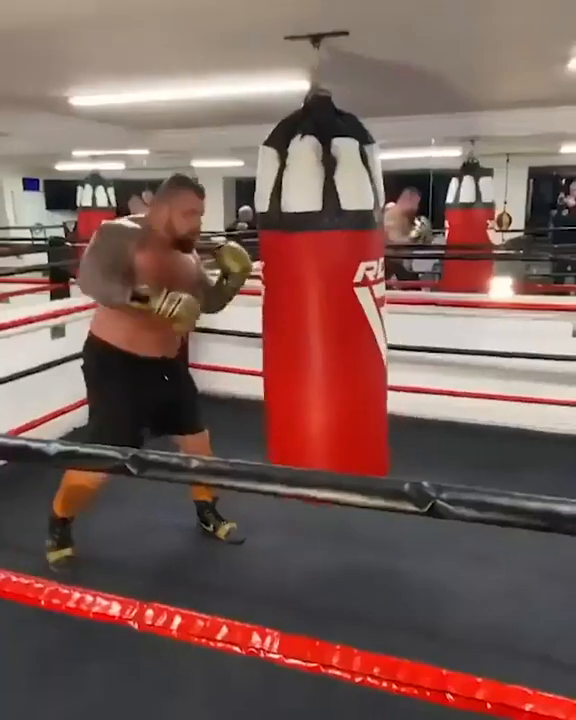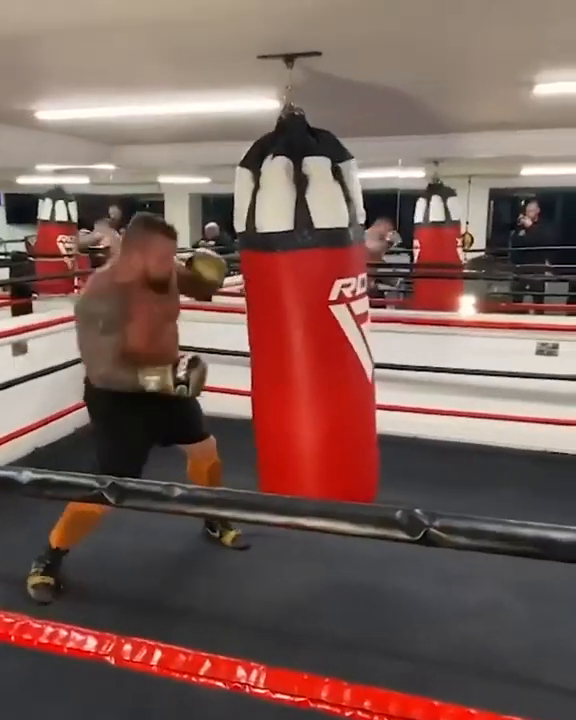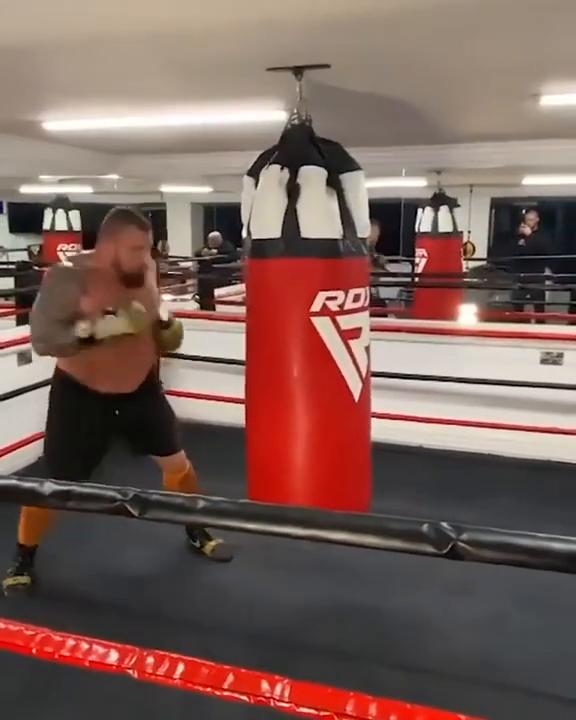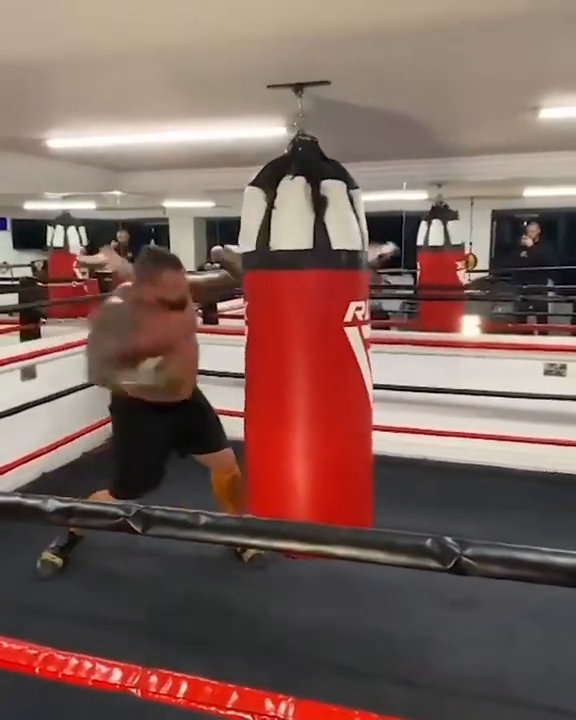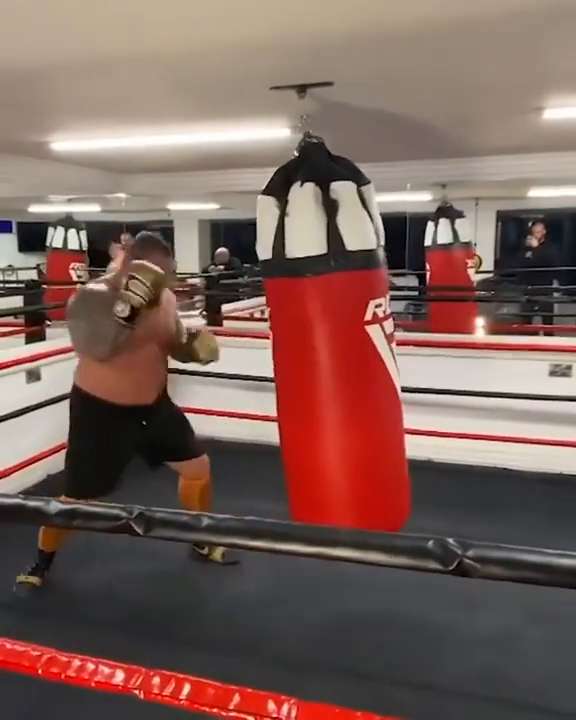
dt=1s
person 1, frame 1
left shoulder: (185, 254)
right shoulder: (120, 235)
left elbow: (210, 302)
right elbow: (93, 279)
left wrist: (232, 277)
right wrist: (156, 301)
left hip: (166, 363)
right hip: (116, 362)
left knee: (198, 443)
left ankle: (207, 513)
right ankle: (60, 525)
person 1, frame 2
left shoulder: (157, 269)
right shoulder: (103, 298)
left elbow: (196, 287)
right elbow: (103, 373)
left wrist: (204, 274)
right wrist: (165, 378)
left hip: (163, 386)
right hip: (119, 396)
left knee: (205, 447)
left ankle: (214, 522)
right ankle: (49, 558)
person 1, frame 3
left shoulder: (142, 270)
right shoulder: (69, 277)
right elbow: (44, 340)
left wrist: (163, 324)
right wrist: (102, 326)
left hip: (140, 388)
right hip: (79, 393)
left knee: (177, 463)
right knee: (56, 485)
left ankle: (196, 532)
person 1, frame 4
left shoulder: (178, 287)
right shoulder: (118, 312)
right elbow: (101, 371)
right wrist: (145, 375)
left hip: (185, 397)
right hip: (139, 410)
left knee: (226, 463)
right knee: (122, 494)
right ankle: (67, 540)
person 1, frame 5
left shoulder: (165, 298)
right shoulder: (91, 298)
left elbow: (179, 349)
right elbow: (98, 348)
left wrist: (198, 345)
right wrist: (131, 302)
left hip: (153, 405)
right hip: (99, 410)
left knee: (198, 466)
right knee: (78, 499)
left ankle: (200, 540)
right ankle: (41, 562)
